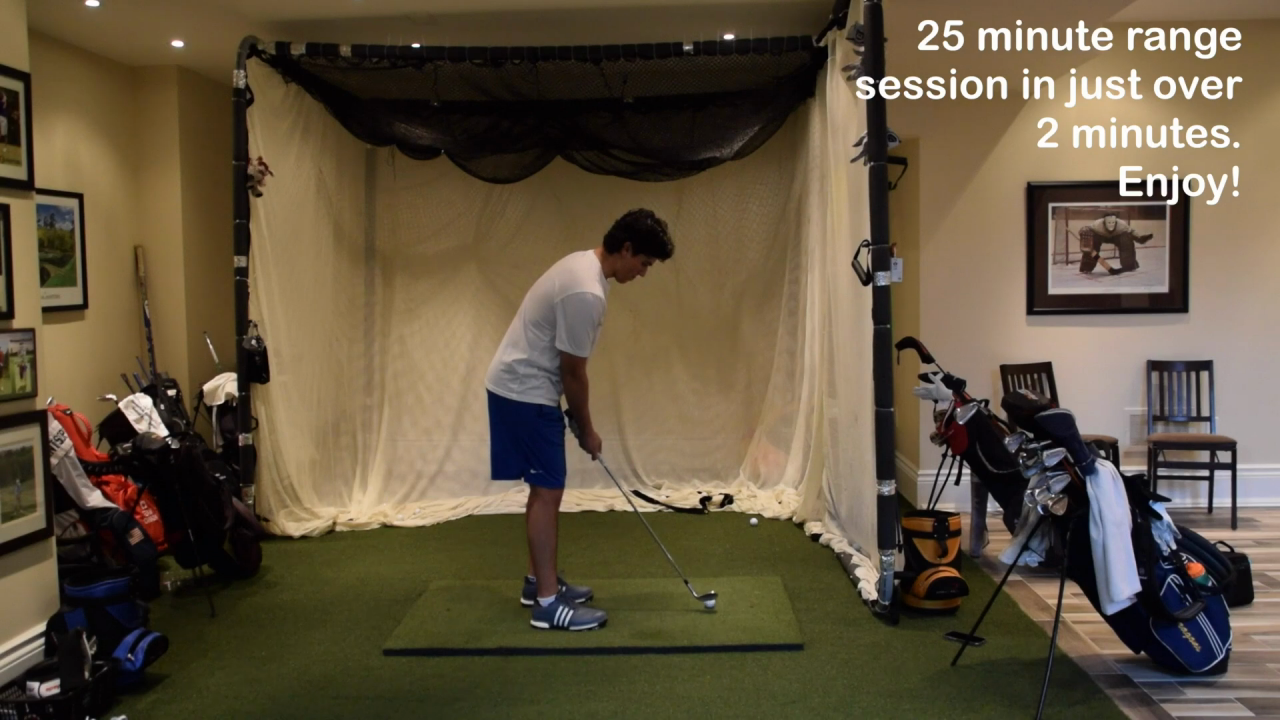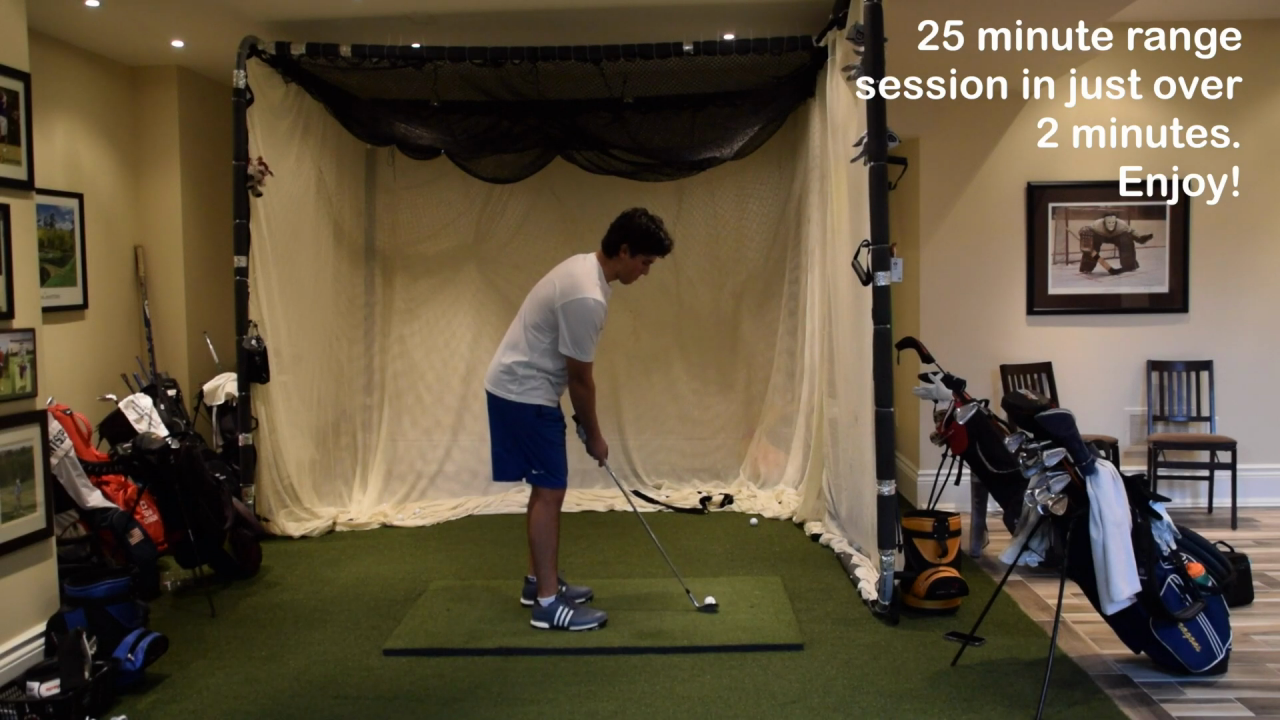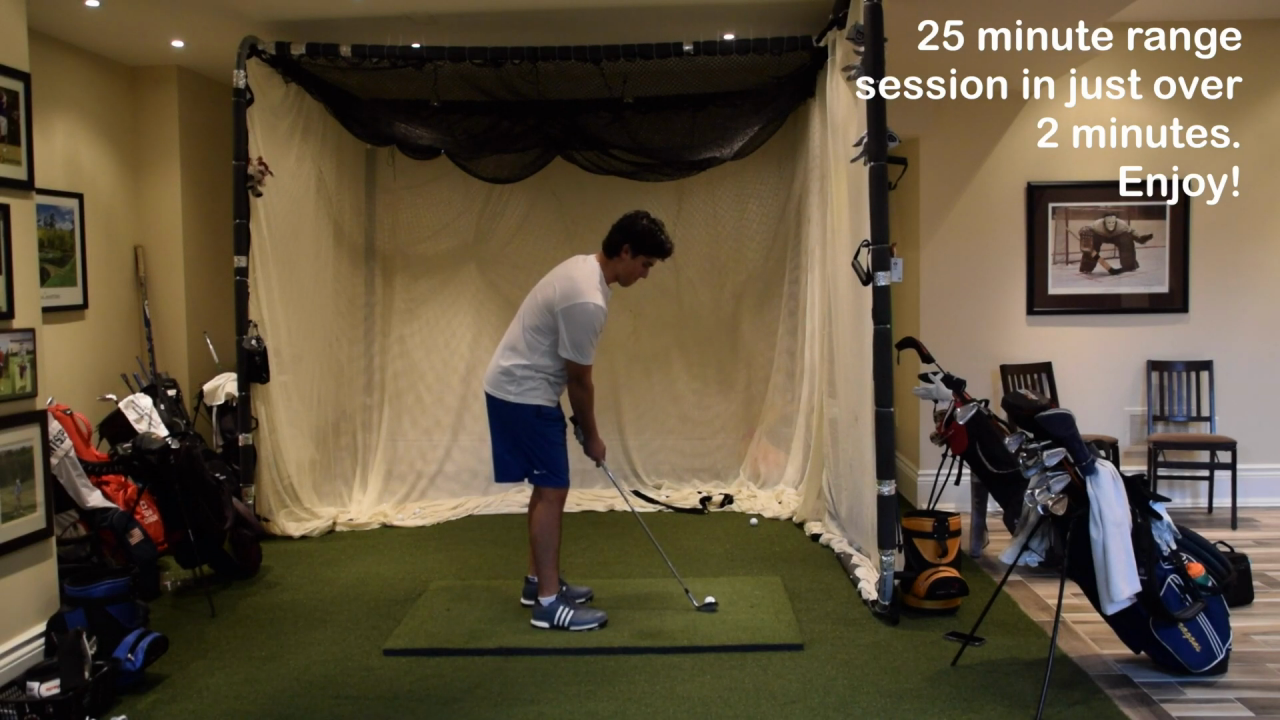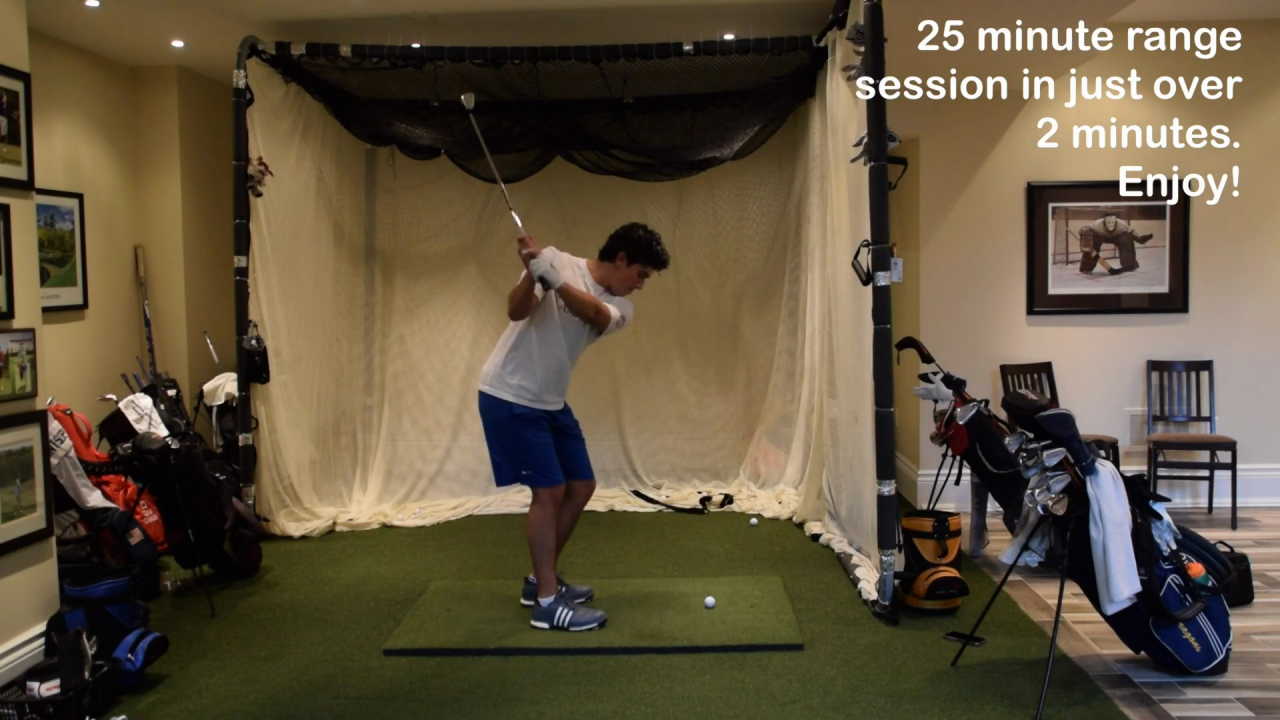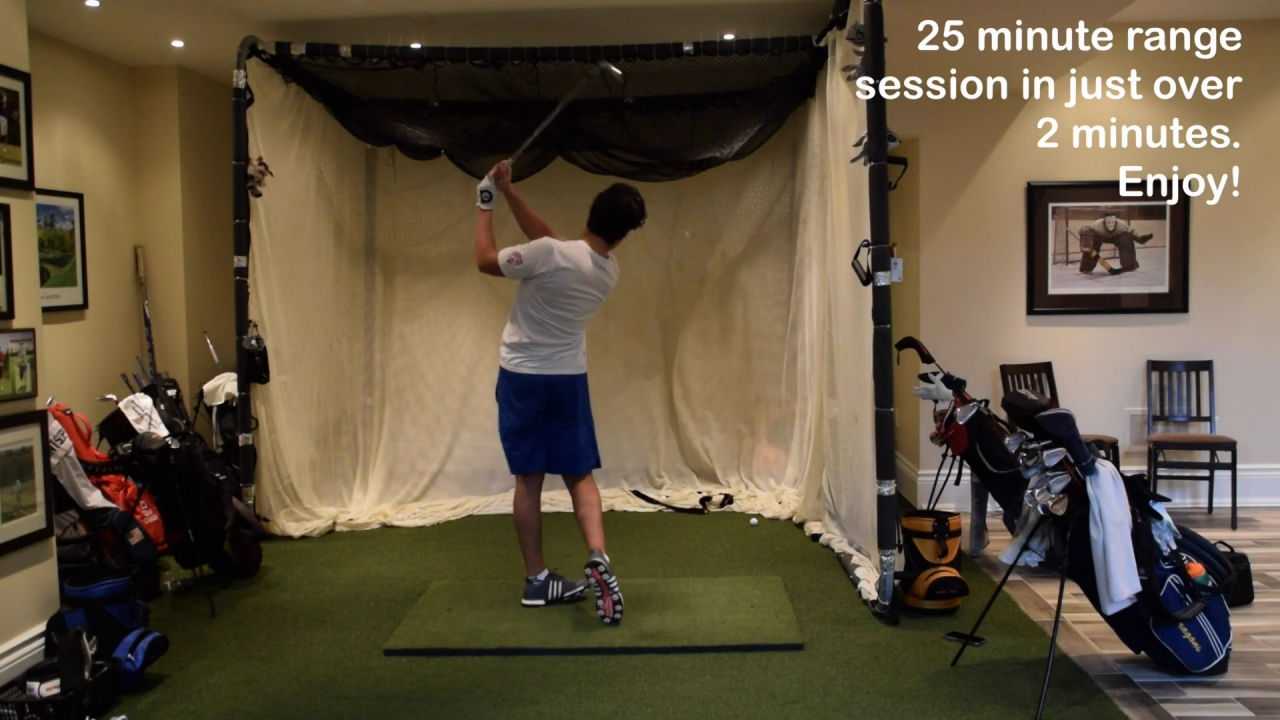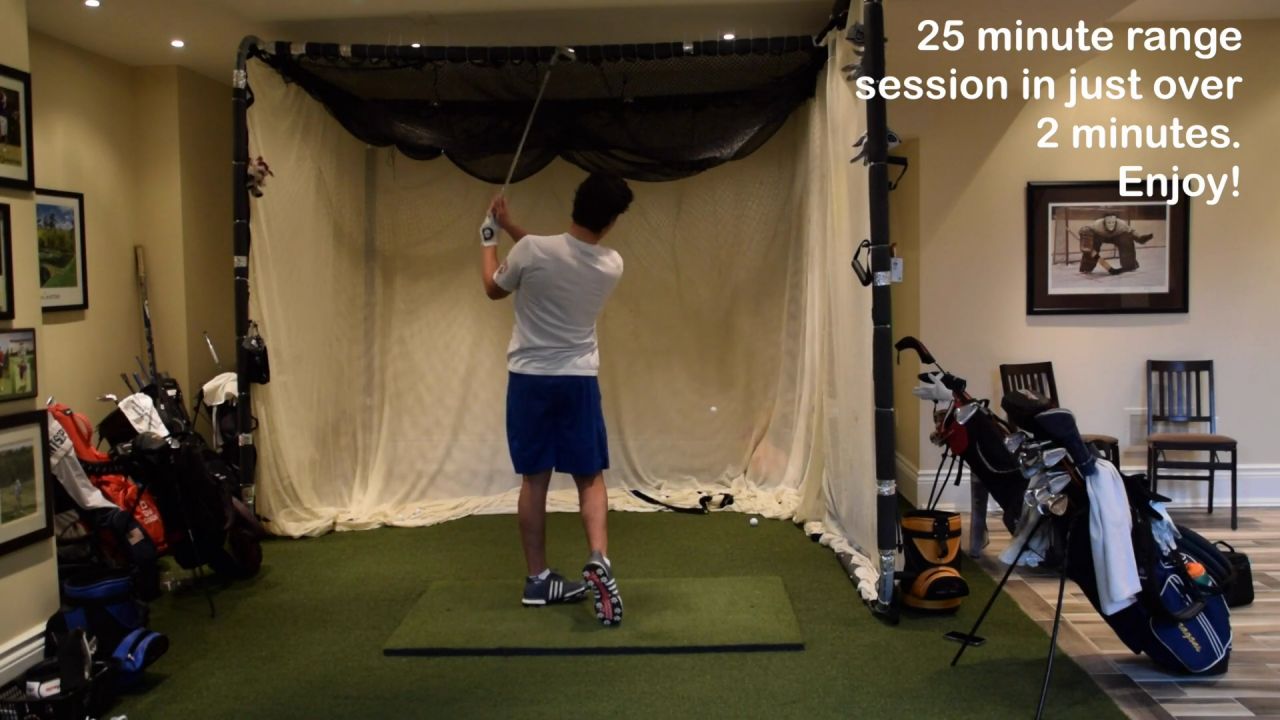
dt=0.7s
person 1, frame 1
left shoulder: (583, 263)
right shoulder: (586, 293)
right elbow: (573, 372)
left wrist: (578, 419)
right wrist: (587, 430)
left hip: (522, 386)
right hip: (525, 392)
left knee: (544, 487)
right knee: (547, 491)
left ankle: (538, 580)
right ankle: (547, 602)
person 1, frame 2
left shoulder: (585, 268)
right shoulder: (587, 298)
right elbow: (580, 377)
left wrist: (585, 425)
right wrist: (594, 435)
left hip: (523, 388)
right hip: (524, 394)
left knee: (546, 488)
right knee: (550, 491)
left ankle: (539, 580)
right ankle: (548, 601)
person 1, frame 3
left shoulder: (586, 268)
right shoulder: (587, 301)
right elbow: (578, 379)
left wrist: (586, 424)
right wrist: (591, 434)
left hip: (531, 390)
right hip: (522, 393)
left knee: (548, 487)
right knee: (552, 490)
left ankle: (539, 578)
right ankle: (548, 602)
person 1, frame 4
left shoulder: (619, 307)
right shoulder: (555, 259)
left elbow: (592, 310)
right elbow: (516, 311)
left wrist: (557, 283)
right wrist: (531, 274)
left hip: (550, 402)
right hip: (509, 396)
left knee: (580, 486)
right knee: (549, 491)
left ankle: (541, 578)
right ankle: (547, 602)
person 1, frame 5
left shoulder: (550, 255)
right shoulder: (609, 271)
left elbow: (487, 261)
left wrist: (486, 204)
right wrist: (509, 193)
left hip: (520, 377)
right hip: (567, 379)
left knee: (528, 478)
right knee: (579, 475)
left ankle: (537, 578)
right ankle: (598, 557)
person 1, frame 6
left shoulder: (533, 251)
right shoulder: (612, 265)
left elbow: (494, 289)
left wrist: (490, 238)
right wrist: (509, 225)
left hip: (529, 379)
right hip: (579, 381)
left knee: (535, 478)
right knee: (589, 476)
left ankle: (537, 578)
right ankle: (599, 559)
